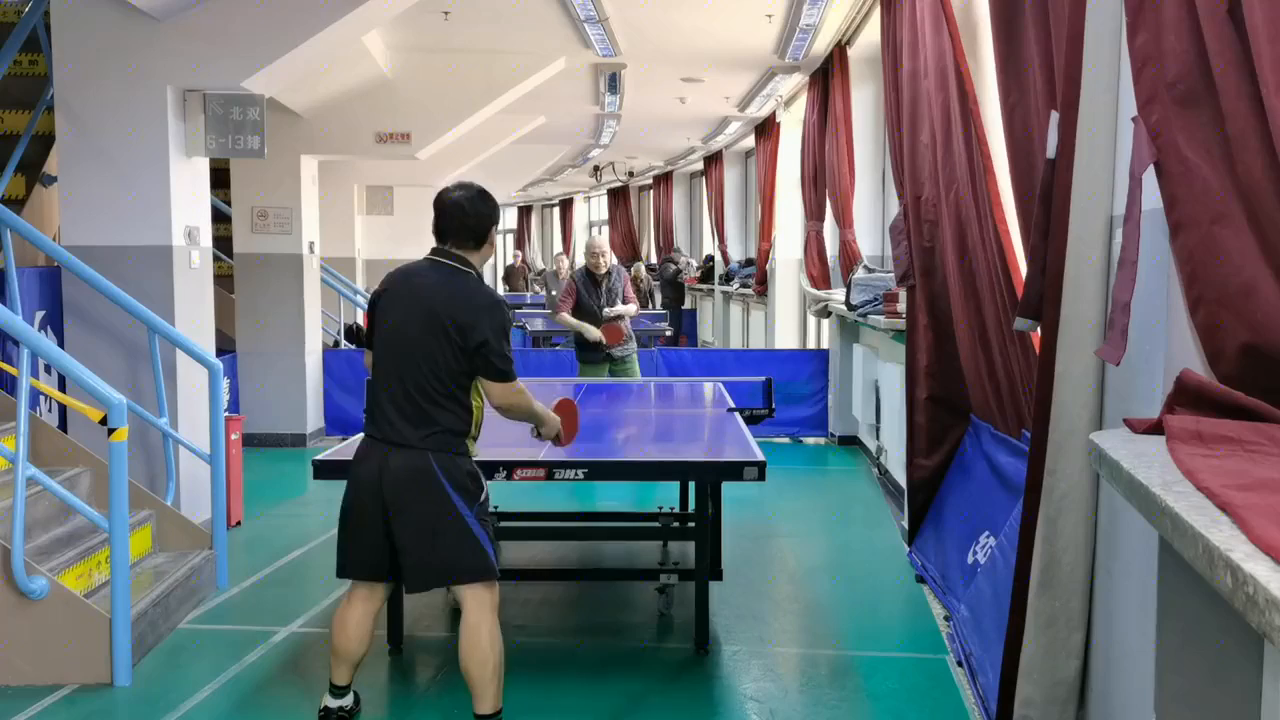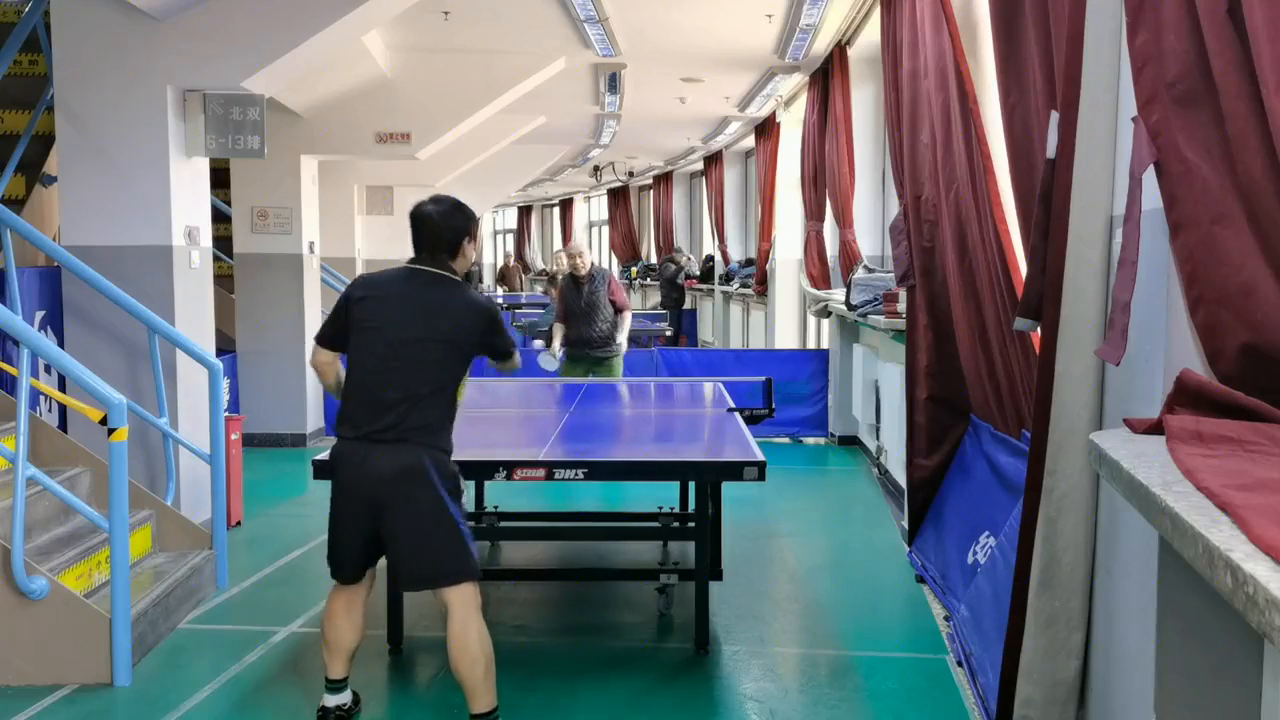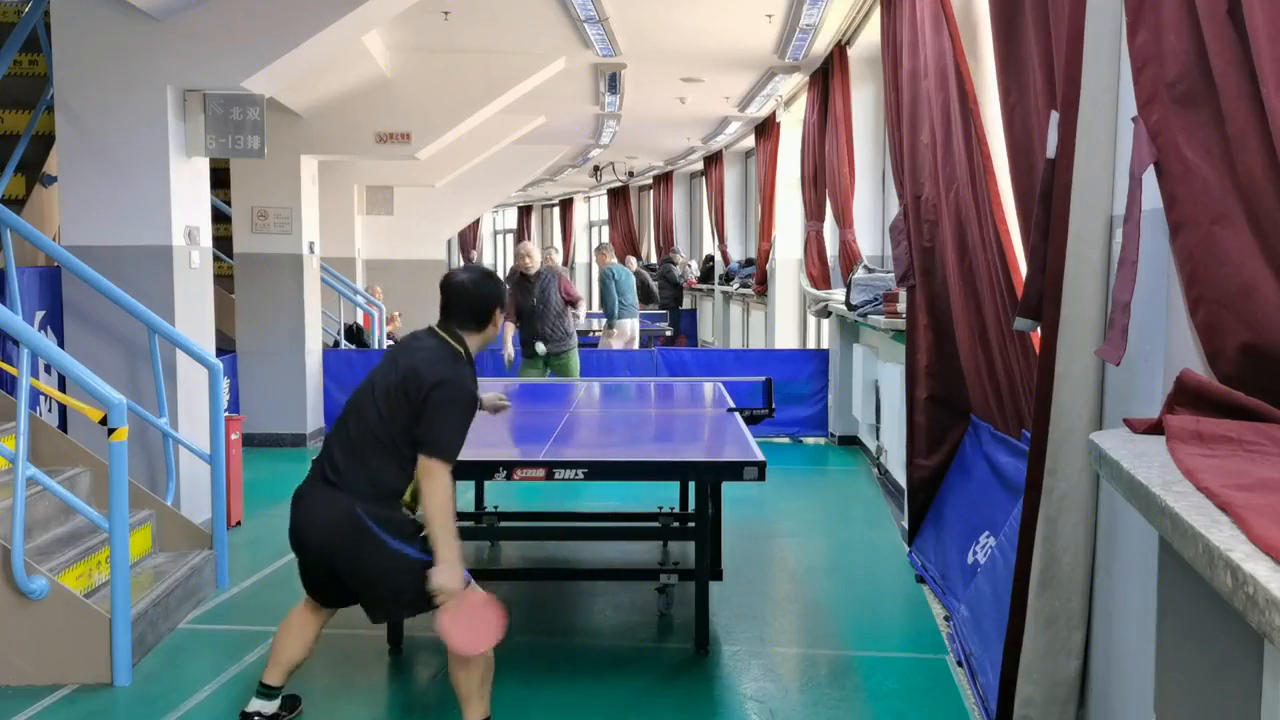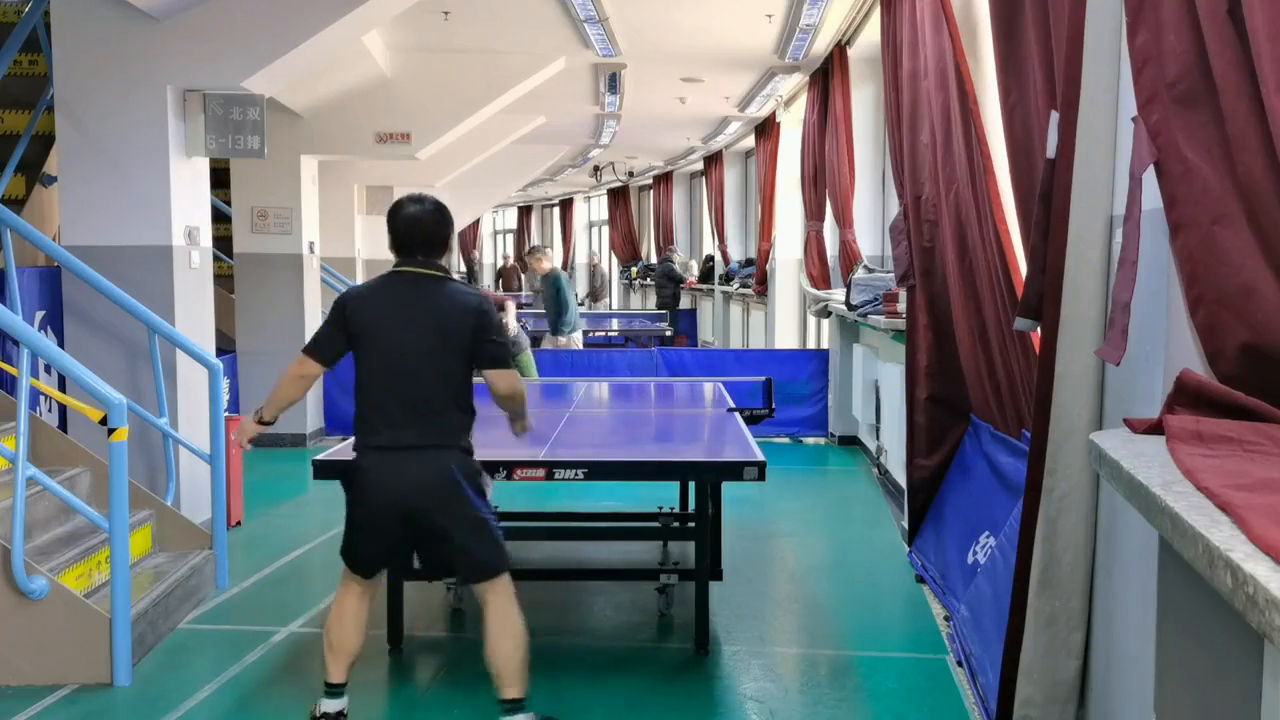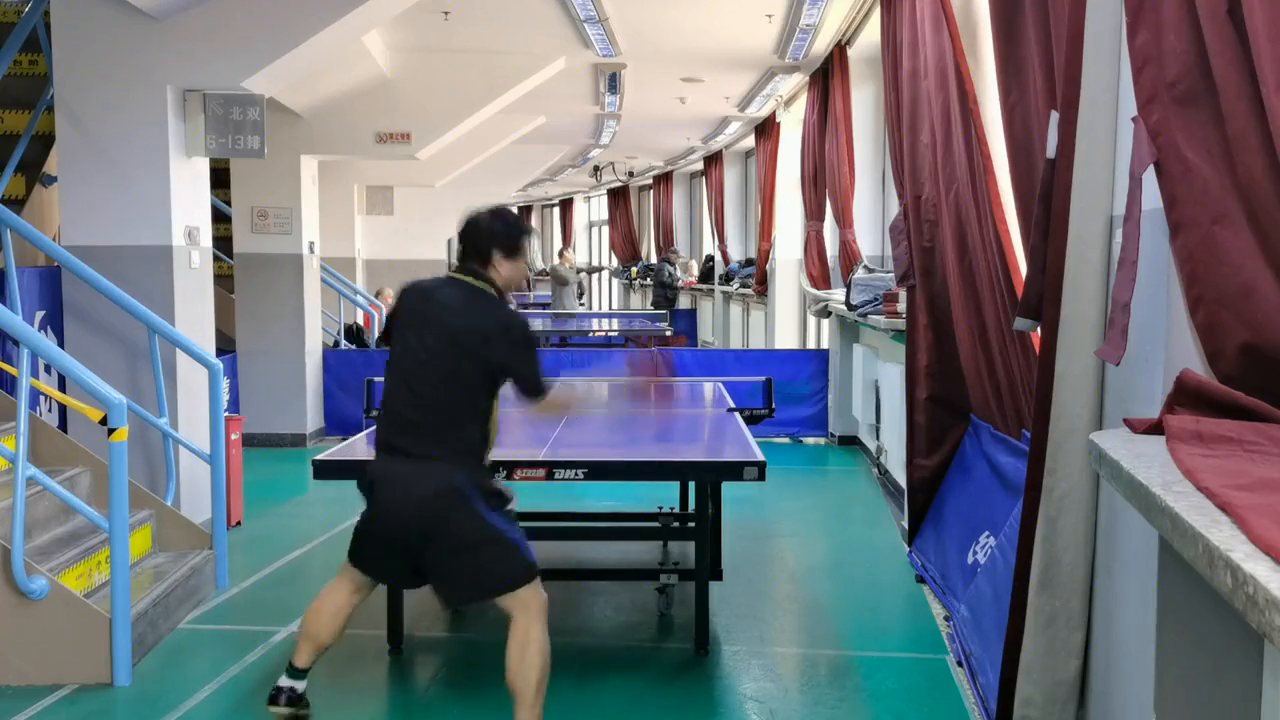
dt=1s
person 1, frame 1
left shoulder: (393, 283)
right shoulder: (483, 303)
right elbow: (503, 395)
right wrist: (543, 418)
left hip: (375, 459)
right hip: (435, 468)
left knee: (365, 588)
right knee: (479, 596)
person 1, frame 2
left shoulder: (364, 289)
right shoulder: (477, 310)
left elbow: (322, 360)
right elbow: (507, 360)
right wrist: (498, 344)
left hip: (352, 460)
right hip: (418, 467)
left knee: (349, 582)
right knee: (461, 599)
person 1, frame 3
left shoulder: (417, 345)
right shoulder: (453, 383)
right elbow: (431, 476)
left wrist: (477, 401)
right wrist: (448, 560)
left hip: (309, 507)
right hip: (357, 518)
left knee: (320, 603)
person 1, frame 4
left shoulder: (357, 301)
right shoulder: (473, 307)
left elbow: (304, 371)
right elbow: (506, 387)
left wrist: (262, 418)
right wrist: (520, 420)
left hip: (376, 473)
right hip: (446, 474)
left knee: (357, 584)
right knee: (497, 592)
person 1, frame 5
left shoulder: (416, 295)
right shoulder: (503, 326)
right elbow: (544, 402)
left hip: (392, 482)
right hip: (449, 491)
left knee: (352, 582)
right knee: (529, 604)
